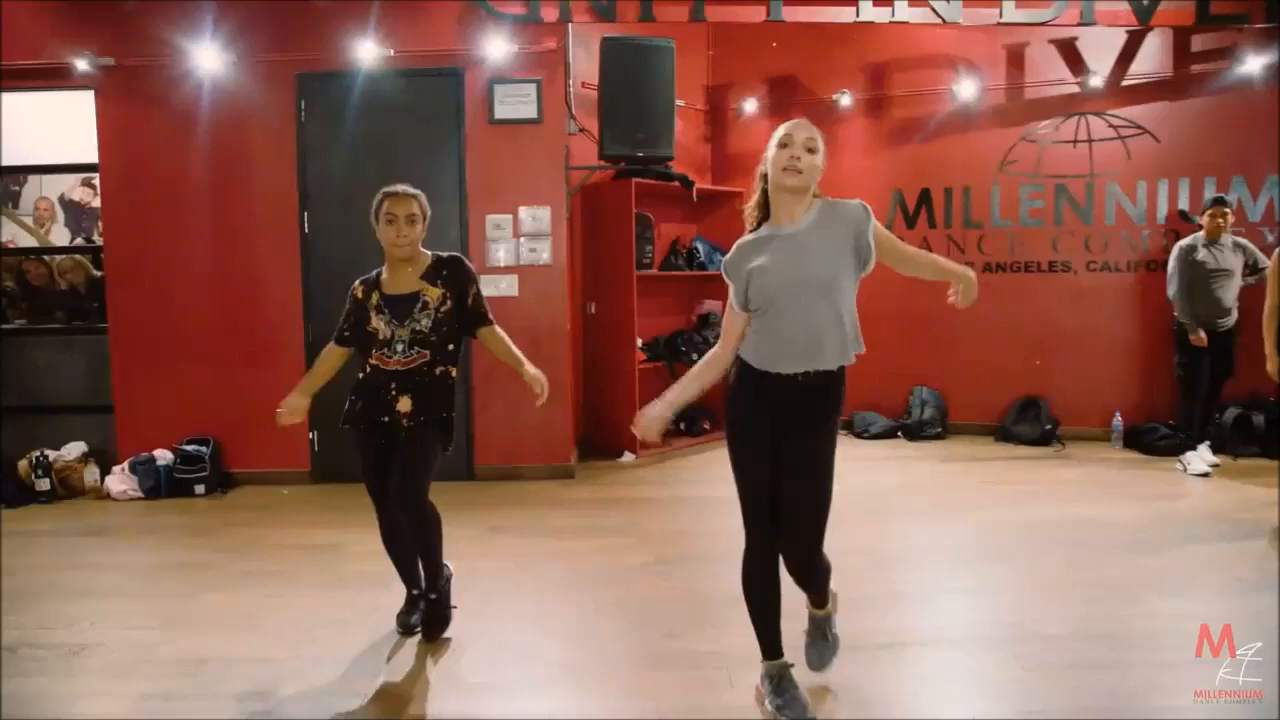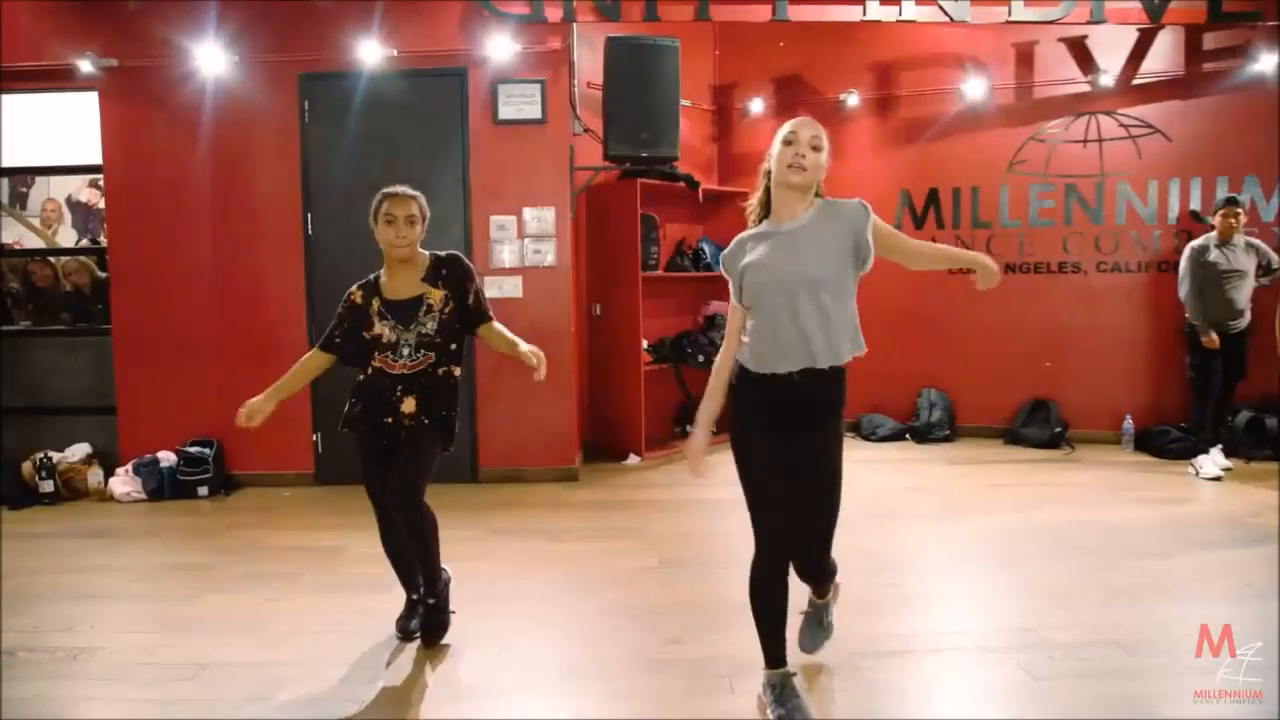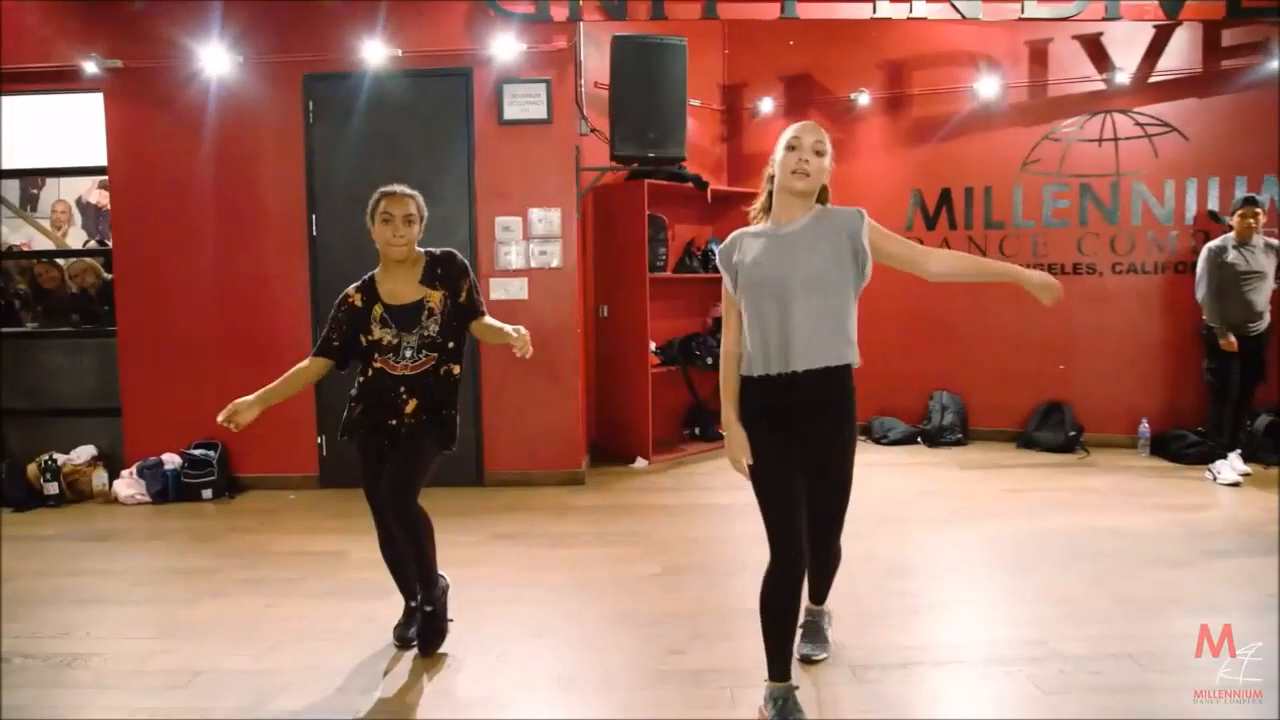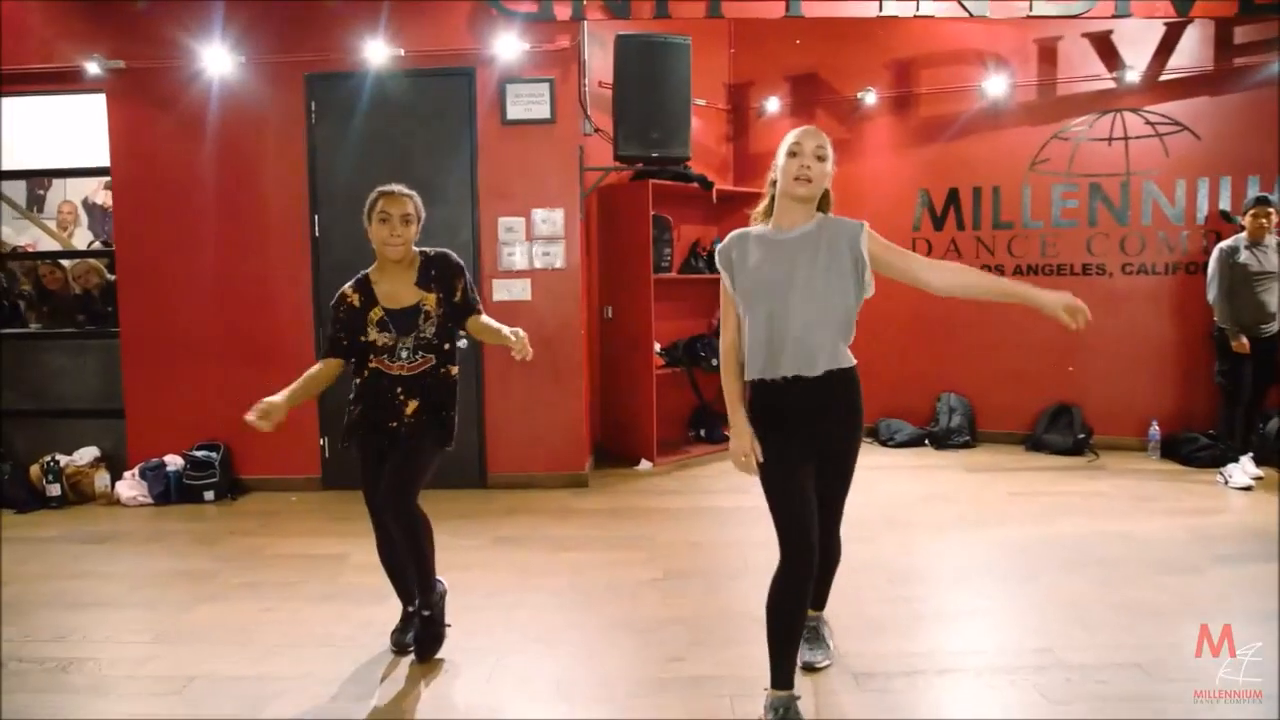
dt=0.1s
person 1, frame 1
left shoulder: (851, 220)
right shoulder: (745, 254)
left elbow: (892, 254)
right elbow: (727, 347)
left wrist: (952, 270)
right wrist: (668, 402)
left hip: (818, 398)
right hip: (755, 395)
left knee: (801, 543)
right knee: (761, 538)
left ankle: (821, 606)
right ankle: (773, 666)
person 1, frame 2
left shoulder: (846, 218)
right shoulder: (743, 252)
left elbow: (910, 251)
right elbow: (734, 344)
left wrist: (974, 259)
right wrist: (703, 421)
left hip: (819, 400)
right hip: (756, 401)
left knee: (810, 545)
right knee: (772, 544)
left ankle: (822, 595)
person 1, frame 3
left shoulder: (847, 228)
right shoulder: (738, 248)
left elbow: (931, 261)
right elbow: (732, 343)
left wrist: (1018, 273)
right wrist: (730, 421)
left hip: (827, 398)
right hip: (762, 404)
left knee: (824, 535)
right knee: (788, 548)
left ankle: (815, 610)
person 1, frame 4
left shoulder: (847, 238)
right shoulder: (738, 248)
left elbow: (937, 275)
right elbow: (729, 343)
left wrist: (1035, 295)
right wrist: (737, 420)
left hip: (834, 399)
right hip: (769, 407)
left knee: (826, 533)
right knee: (799, 548)
left ankle: (814, 618)
person 2, frame 1
left shoulder: (453, 271)
right shoulder: (364, 289)
left elbow: (484, 328)
right elbow: (342, 346)
left wrist: (524, 366)
right wrist: (303, 392)
left hip: (429, 411)
right hip: (373, 413)
left knee: (409, 496)
right knee: (388, 509)
left ankle: (439, 578)
right ankle: (416, 593)
person 2, frame 2
left shoulder: (452, 269)
right shoulder: (361, 294)
left elbow: (483, 325)
right elbow: (325, 353)
left wrist: (520, 347)
right wrist: (271, 396)
left hip: (430, 412)
right hip: (374, 414)
left knee: (403, 497)
right knee: (387, 511)
left ankle: (436, 583)
right ankle: (415, 597)
person 2, frame 3
left shoulder: (449, 267)
right shoulder: (355, 296)
left elbow: (478, 323)
right elbow: (319, 361)
left wrist: (507, 332)
right wrist: (262, 397)
left hip: (429, 412)
right hip: (373, 415)
left knee: (396, 497)
right knee: (384, 515)
left ankle: (433, 586)
right ankle: (415, 601)
person 2, frame 4
left shoulder: (444, 267)
right shoulder: (352, 296)
left elbow: (473, 320)
right elbow: (331, 363)
left wrist: (507, 334)
right wrist: (283, 399)
left hip: (429, 413)
right hip: (373, 418)
left knee: (395, 499)
right knee: (383, 518)
left ankle: (431, 591)
right ankle: (412, 609)
person 3, frame 1
left shoulder: (1240, 247)
right shoulder: (1186, 248)
left elbow: (1265, 268)
right elbow: (1176, 292)
left wrist: (1238, 282)
right wrist: (1192, 327)
left hip: (1225, 330)
right hip: (1192, 330)
left knee: (1214, 390)
right knee: (1194, 390)
left ankle: (1203, 443)
right ankle: (1190, 451)
person 3, frame 2
left shoulder: (1253, 247)
right shoulder: (1197, 249)
right elbow: (1188, 293)
left wrist: (1253, 283)
right wrist: (1204, 329)
left hip: (1238, 332)
right hip: (1204, 332)
left knee: (1226, 393)
right knee: (1206, 393)
left ankle: (1214, 447)
right ankle: (1202, 454)
person 3, frame 3
right shoulder: (1215, 250)
right elbow: (1206, 295)
right wrist: (1222, 332)
right hip: (1222, 335)
left knee: (1245, 397)
right knee: (1223, 397)
left ankle: (1232, 452)
right ankle: (1219, 460)
person 3, frame 4
right shoulder: (1227, 250)
right elbow: (1217, 297)
right wrist: (1234, 333)
right hip: (1234, 336)
right knee: (1235, 399)
left ankle: (1245, 455)
right ankle: (1231, 463)
